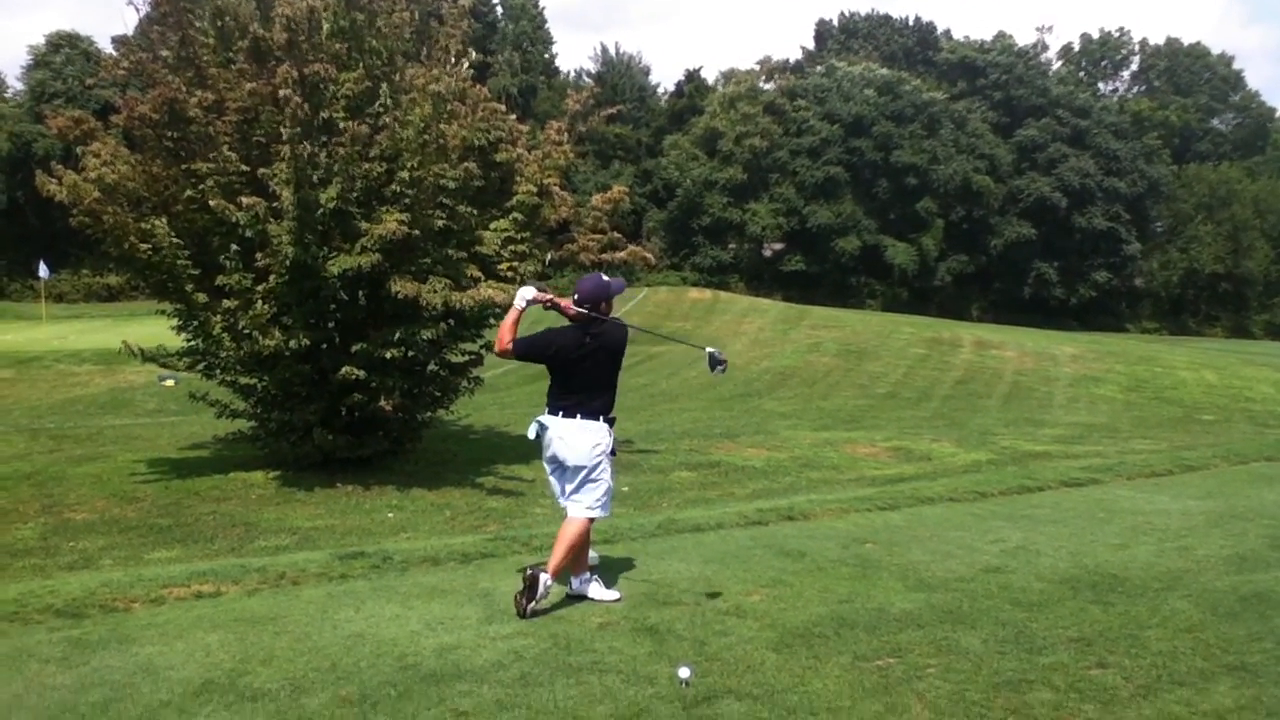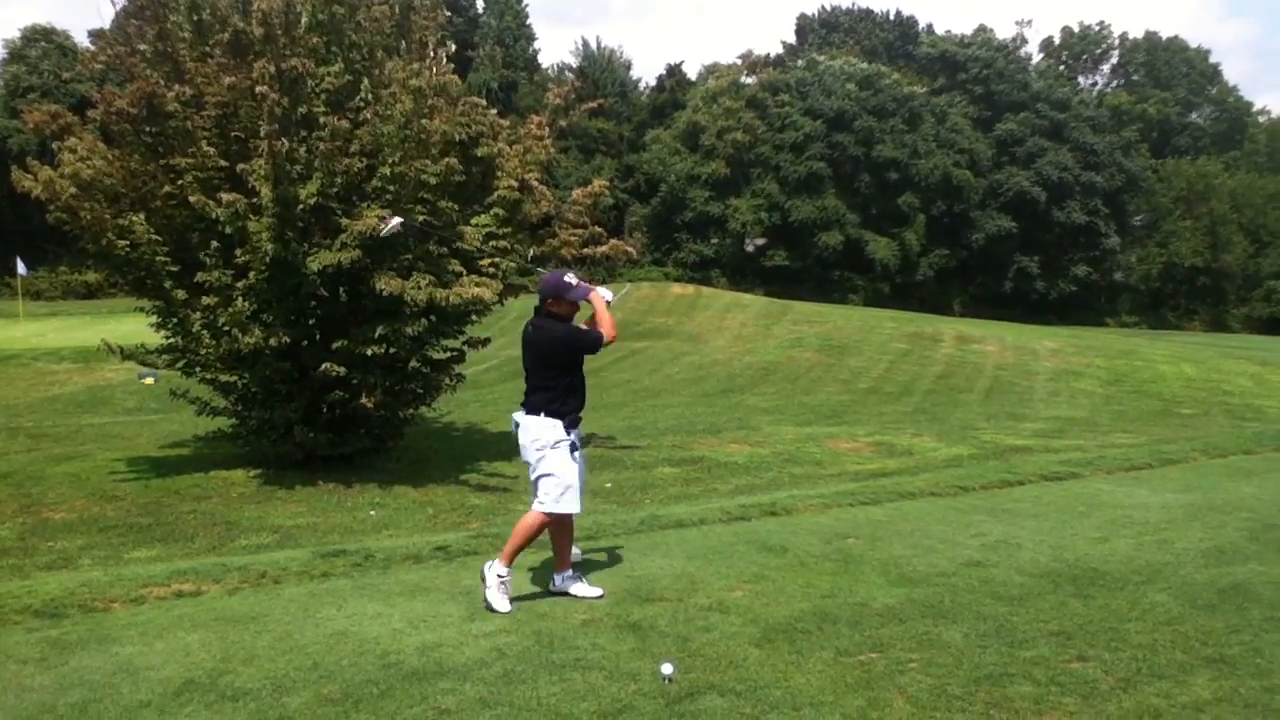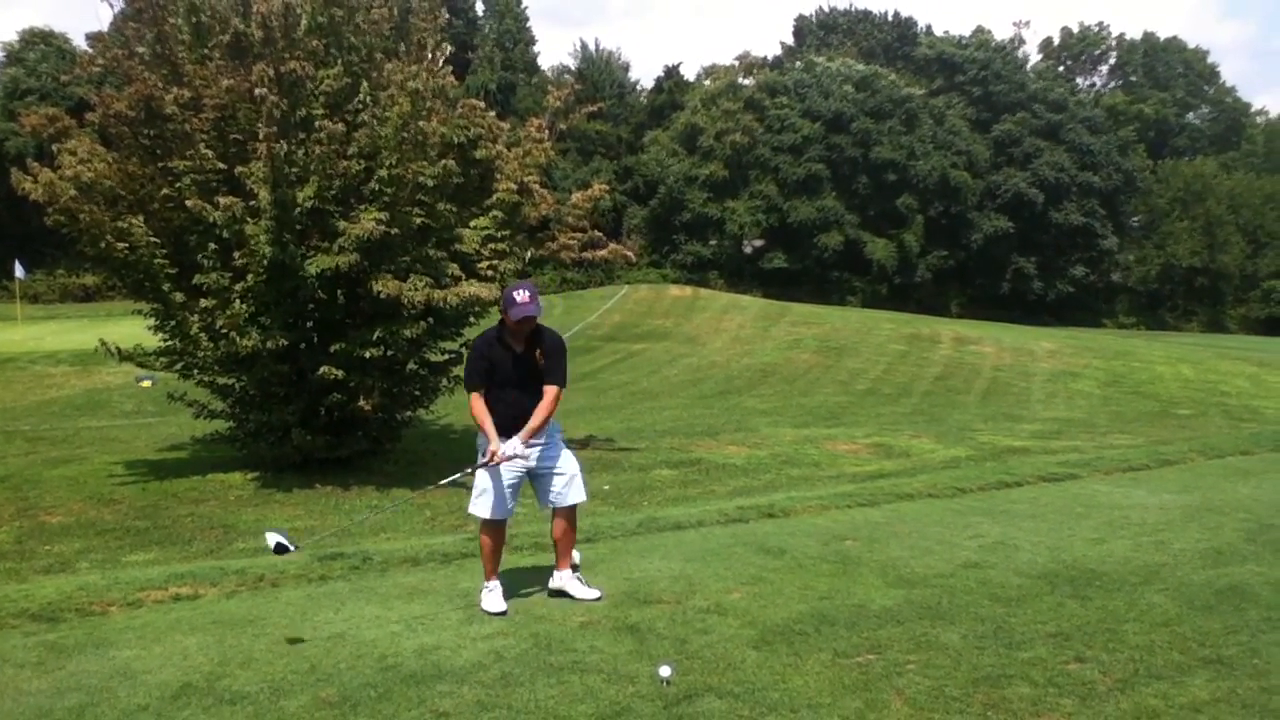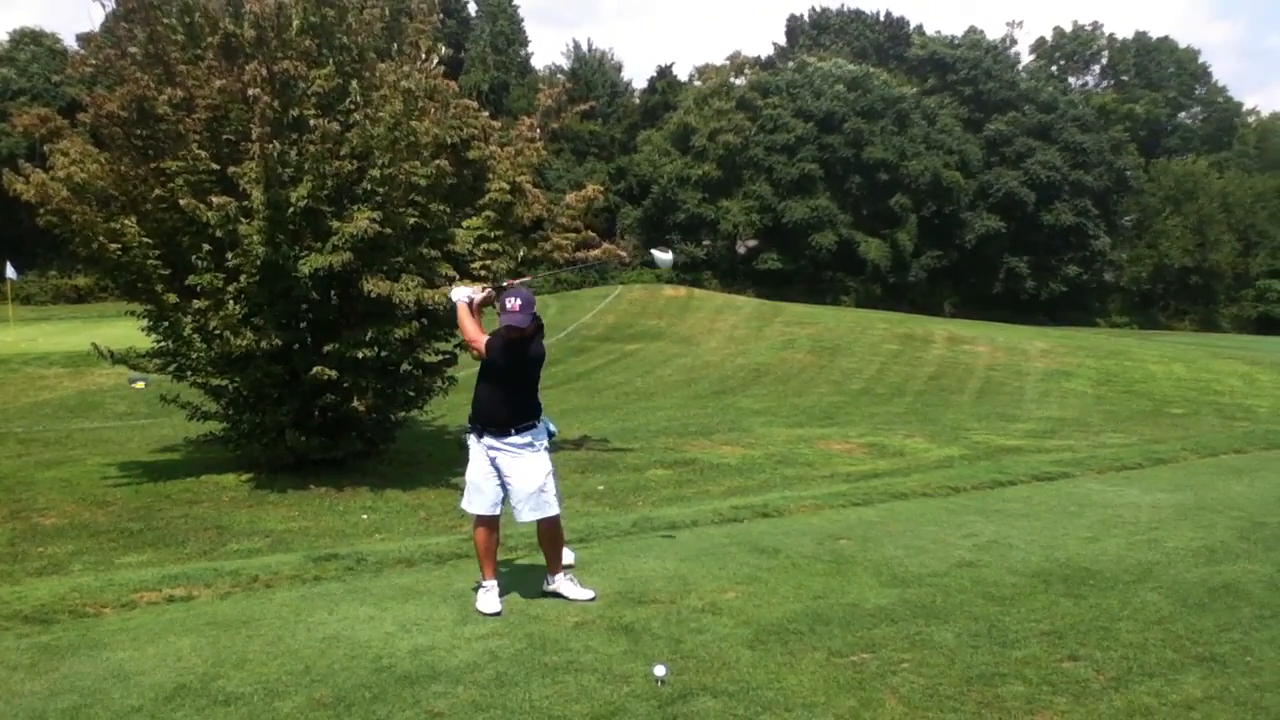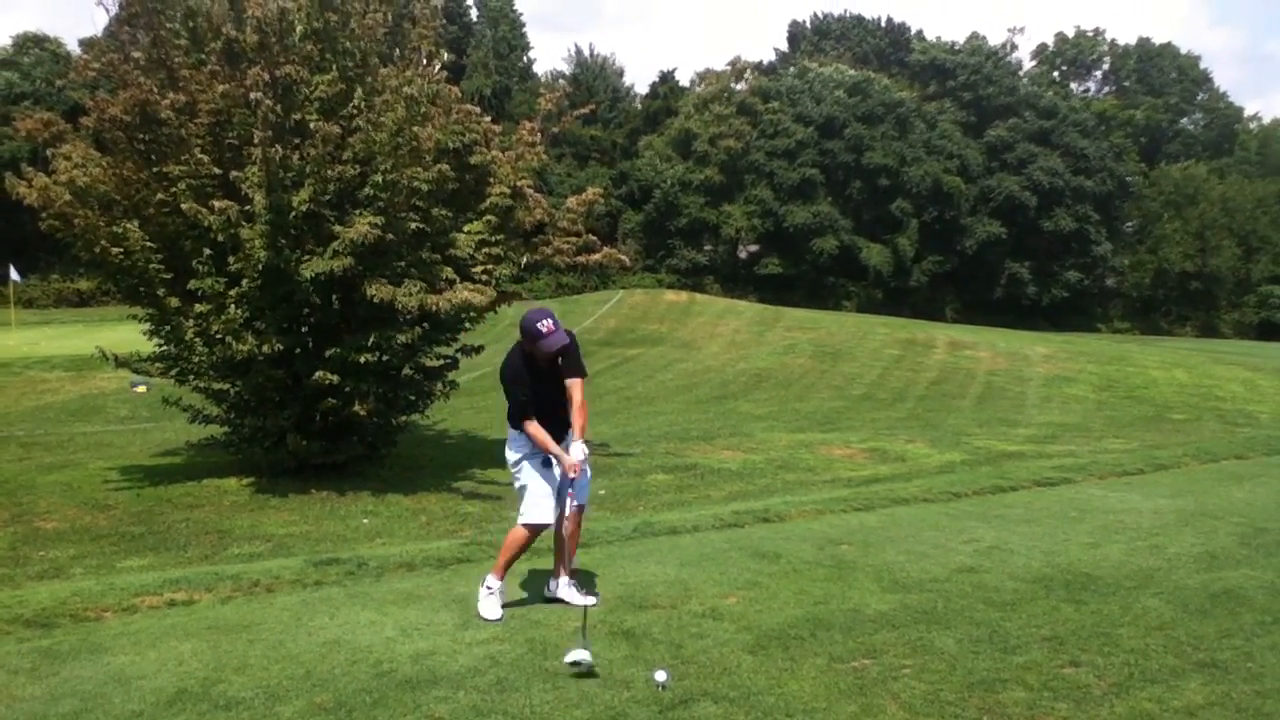
dt=0.5s
person 1, frame 1
left shoulder: (557, 339)
right shoulder: (615, 334)
left elbow: (502, 347)
right elbow: (588, 316)
left wrist: (519, 303)
right wrist: (554, 301)
left hip: (554, 428)
right hip: (590, 433)
left knee: (577, 507)
right knee: (583, 511)
left ankle: (580, 577)
right ankle: (546, 575)
person 1, frame 2
left shoulder: (540, 326)
right shoulder: (554, 332)
right elbow: (606, 334)
left wrist: (592, 301)
right wrist: (599, 300)
left hip: (552, 426)
right hip: (549, 431)
left knee: (563, 504)
right knee: (551, 507)
left ankle: (563, 575)
right ankle: (499, 569)
person 1, frame 3
left shoulder: (551, 342)
right shoulder: (484, 346)
left elbow: (551, 396)
right elbow: (476, 397)
left wrist: (522, 439)
right wrist: (492, 441)
left hip: (542, 437)
right hip: (498, 439)
left knee: (566, 503)
right knee: (493, 515)
left ankle: (563, 575)
right ankle: (491, 585)
person 1, frame 4
left shoulder: (529, 350)
right shoulder: (506, 336)
left elbow: (474, 341)
right elbow: (477, 347)
left wrist: (462, 303)
right wrist: (475, 306)
left hip: (522, 442)
right hip: (484, 439)
left knee: (545, 513)
right knee: (485, 515)
left ankle: (556, 577)
right ankle: (488, 584)
person 1, frame 5
left shoulder: (567, 346)
right shoulder: (514, 368)
left elbow: (576, 395)
right elbow: (529, 422)
left wrist: (577, 443)
right wrist: (560, 456)
left hip: (567, 440)
right hip: (531, 446)
left knee: (573, 509)
right knee: (536, 519)
left ankle: (560, 581)
right ankle: (493, 584)
